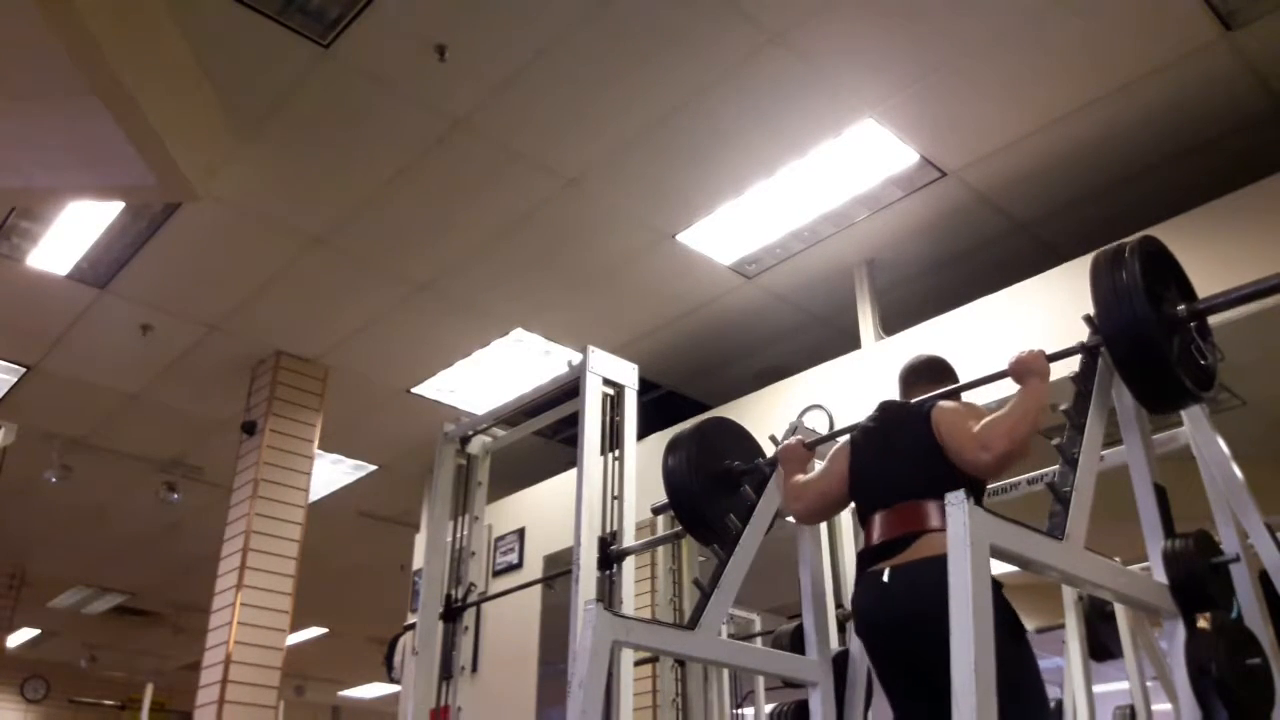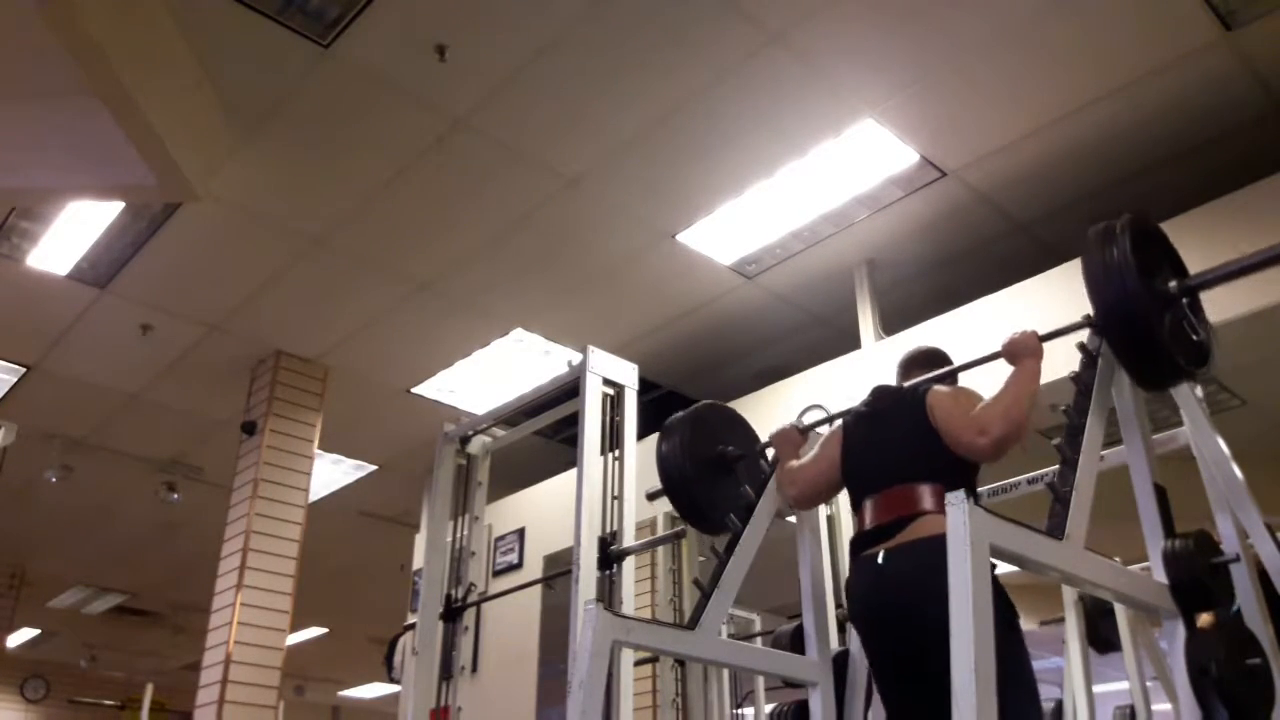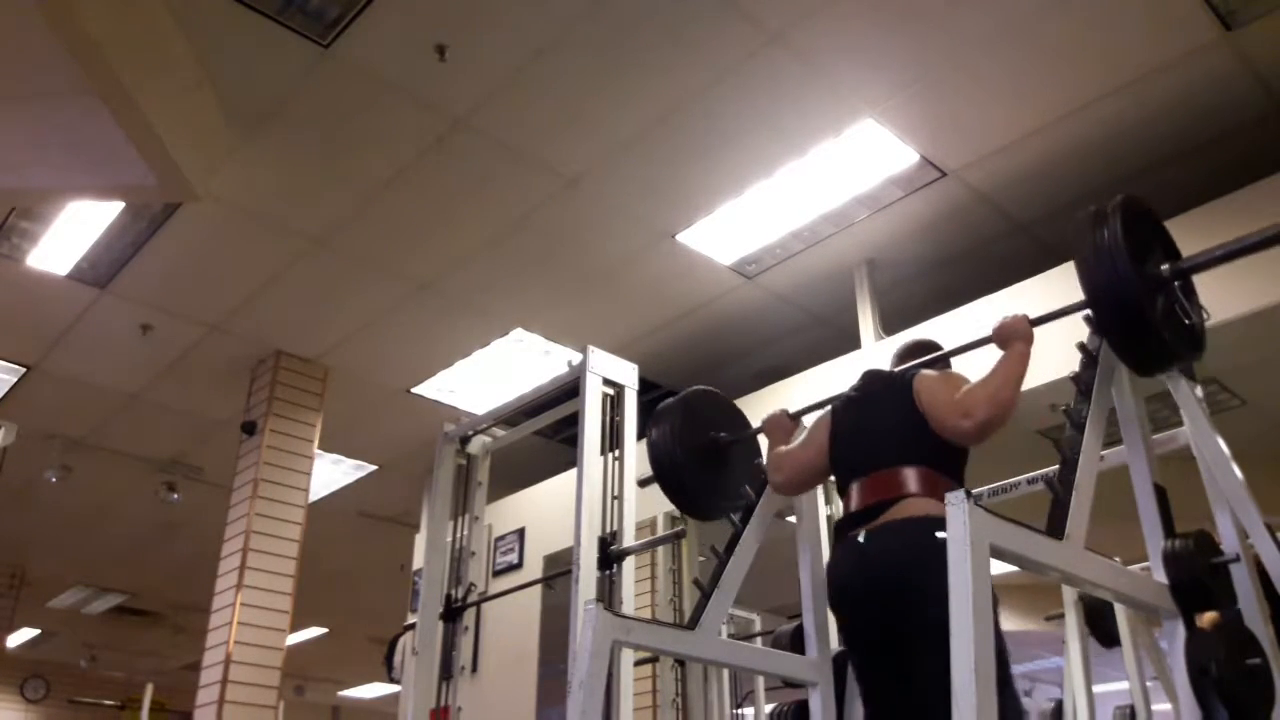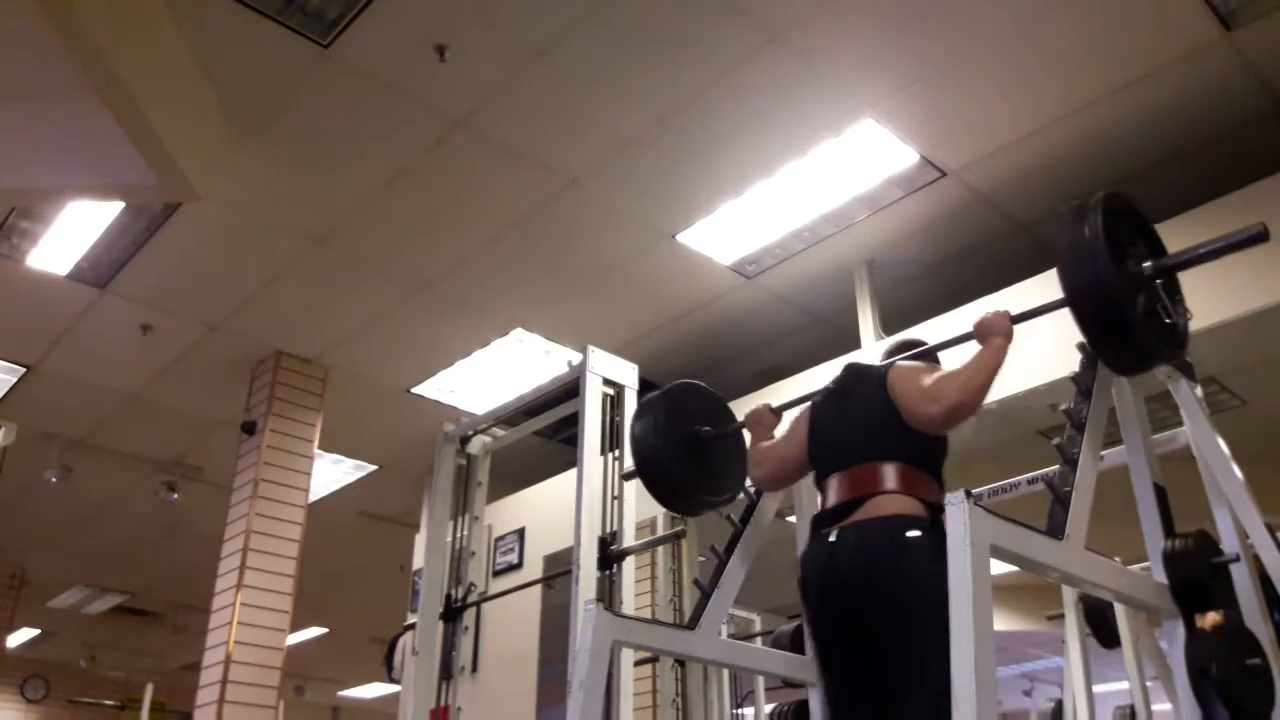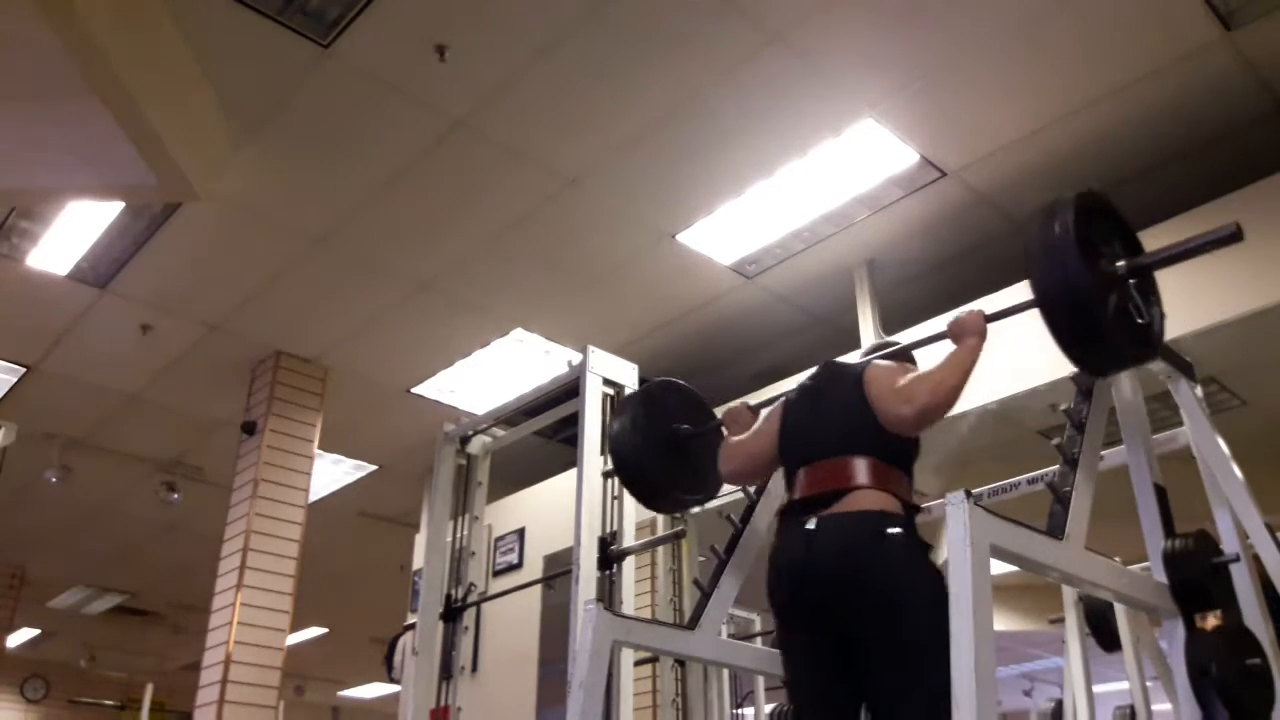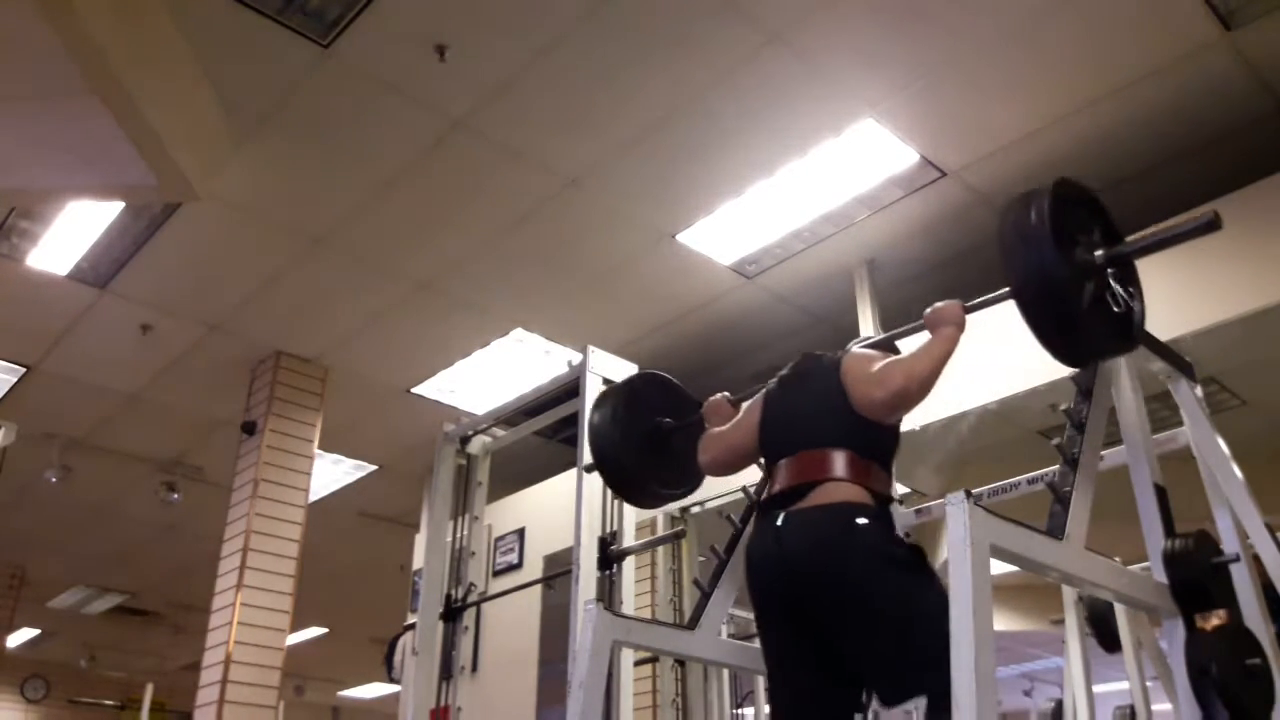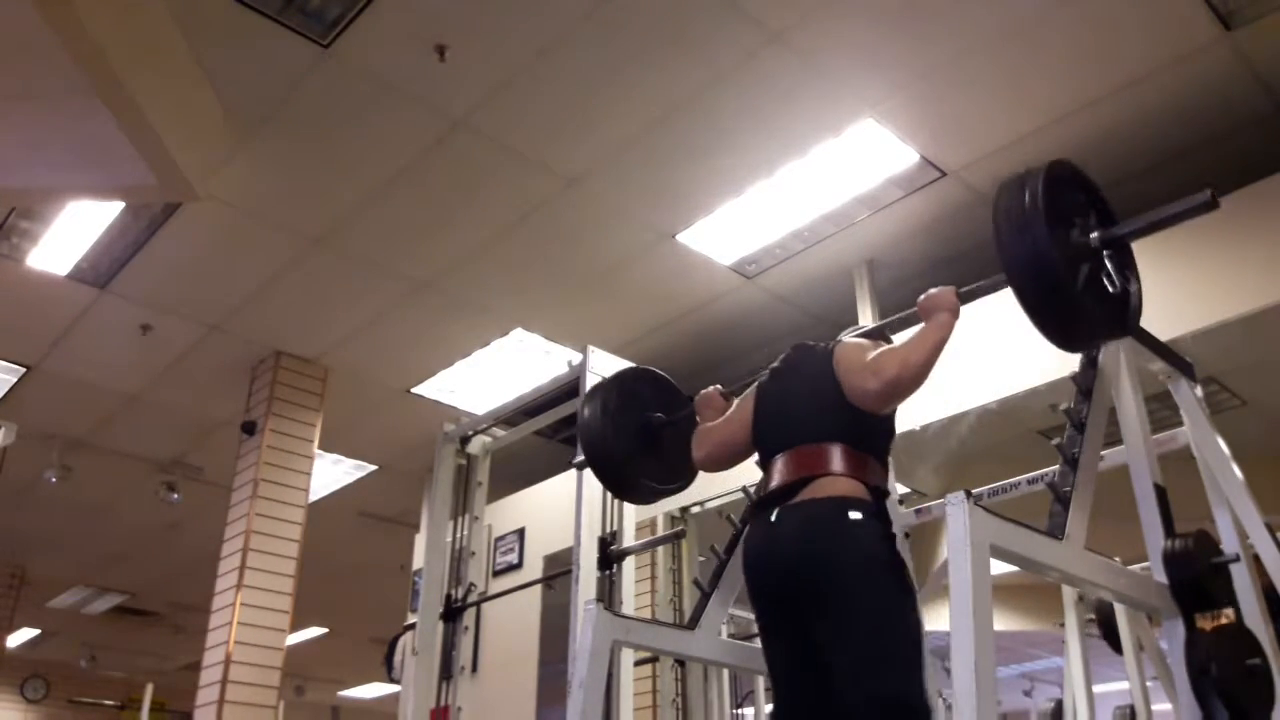
dt=0.2s
person 1, frame 1
left shoulder: (859, 441)
right shoulder: (951, 415)
left elbow: (803, 504)
right elbow: (992, 451)
left wrist: (794, 465)
right wrist: (1033, 382)
left hip: (876, 601)
right hip: (942, 586)
person 1, frame 2
left shoulder: (852, 426)
right shoulder: (946, 400)
left elbow: (797, 490)
right elbow: (988, 435)
left wrist: (788, 451)
right wrist: (1027, 363)
left hip: (870, 586)
right hip: (936, 569)
person 1, frame 3
left shoulder: (842, 410)
right shoulder: (934, 384)
left elbow: (784, 476)
right elbow: (974, 418)
left wrist: (779, 437)
right wrist: (1016, 347)
left hip: (851, 567)
right hip: (921, 552)
person 1, frame 4
left shoulder: (824, 404)
right shoulder: (913, 375)
left elbow: (764, 470)
right elbow: (942, 404)
left wrist: (762, 431)
right wrist: (995, 341)
left hip: (824, 562)
right hip: (895, 549)
person 1, frame 5
left shoulder: (797, 400)
right shoulder: (888, 374)
left elbow: (734, 466)
right elbow: (914, 406)
left wrist: (738, 428)
right wrist: (969, 341)
left hip: (795, 557)
right hip: (869, 545)
person 1, frame 6
left shoulder: (780, 391)
right shoulder: (864, 364)
left elbow: (713, 456)
right elbow: (890, 390)
left wrist: (718, 419)
right wrist: (946, 331)
left hip: (772, 550)
right hip: (842, 536)
right knee: (952, 675)
person 1, frame 7
left shoulder: (774, 383)
right shoulder: (856, 354)
left elbow: (707, 452)
right elbow: (885, 378)
left wrist: (711, 414)
right wrist: (941, 317)
left hip: (768, 544)
right hip: (838, 530)
